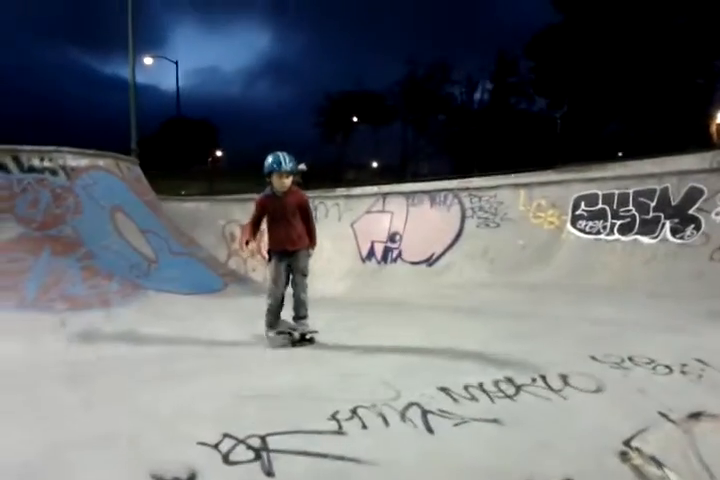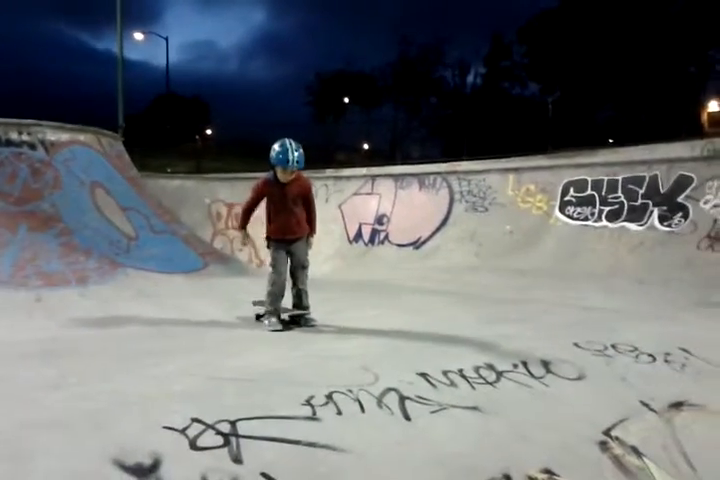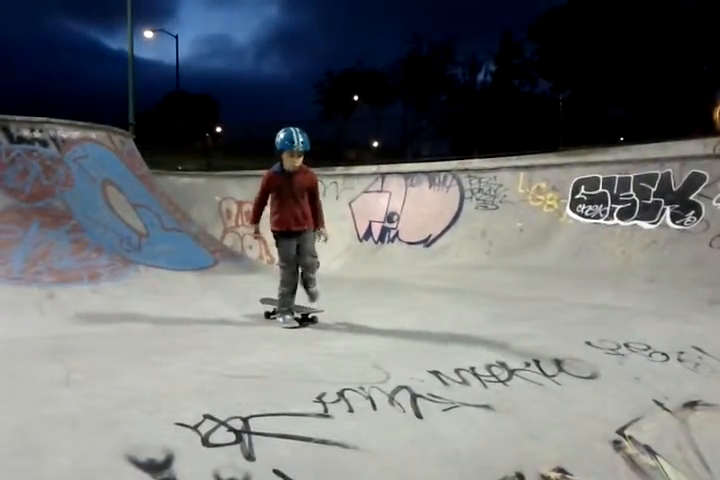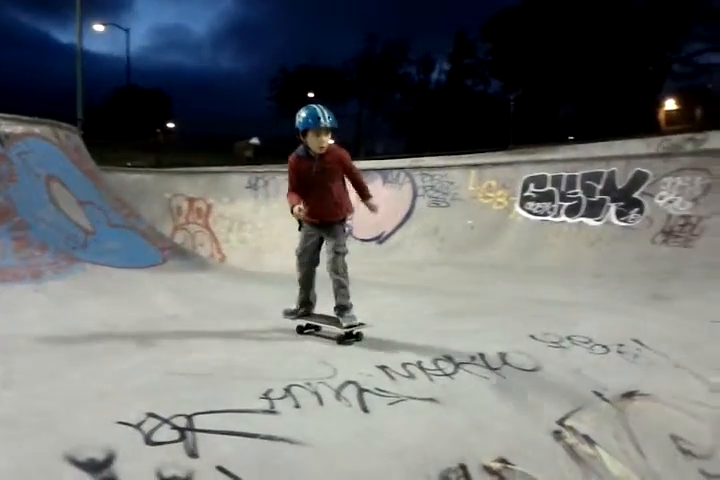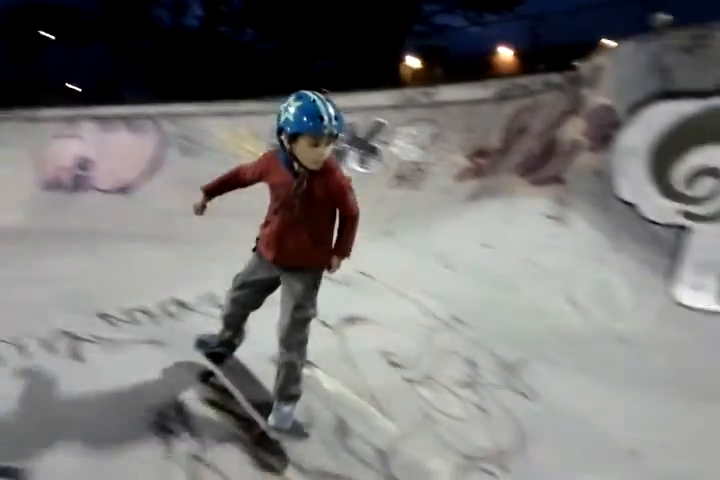
dt=1s
person 1, frame 1
left shoulder: (299, 196)
right shoulder: (264, 200)
left elbow: (309, 220)
right elbow: (255, 221)
left wrist: (311, 243)
right wrist: (251, 240)
left hip: (299, 248)
right hip: (278, 250)
left knee: (300, 286)
right knee: (276, 289)
left ankle: (301, 320)
right ankle: (272, 326)
person 1, frame 2
left shoulder: (304, 184)
right shoulder: (266, 184)
left elbow: (310, 209)
right elbow: (250, 205)
left wrist: (311, 233)
right wrist: (243, 228)
left hip: (300, 237)
right hip: (277, 238)
left knee: (300, 275)
right knee: (277, 274)
left ankle: (301, 312)
right ankle: (271, 314)
person 1, frame 3
left shoulder: (309, 176)
right shoulder: (271, 176)
left elbow: (314, 201)
right elbow: (260, 200)
left wrist: (320, 225)
right wrist: (255, 222)
left hip: (306, 228)
right hip: (282, 230)
left knee: (309, 262)
right knee: (288, 270)
left ankle: (309, 284)
right ankle: (285, 311)
person 1, frame 4
left shoulder: (339, 155)
right shoulder: (296, 161)
left elbow: (355, 177)
right elbow: (293, 190)
left wrist: (367, 198)
right wrist: (295, 206)
left hip: (336, 220)
right hip: (311, 221)
left knee: (337, 266)
right knee: (304, 264)
left ankle: (345, 310)
right ankle: (305, 305)
person 1, frame 5
left shoulder: (335, 179)
right shoulder: (273, 162)
left elbow: (350, 215)
right elbow: (243, 174)
left wrist: (340, 252)
right wrist: (208, 193)
left hip: (306, 266)
right hip: (268, 252)
left knee: (293, 335)
right knee: (237, 299)
right ankle: (226, 342)
